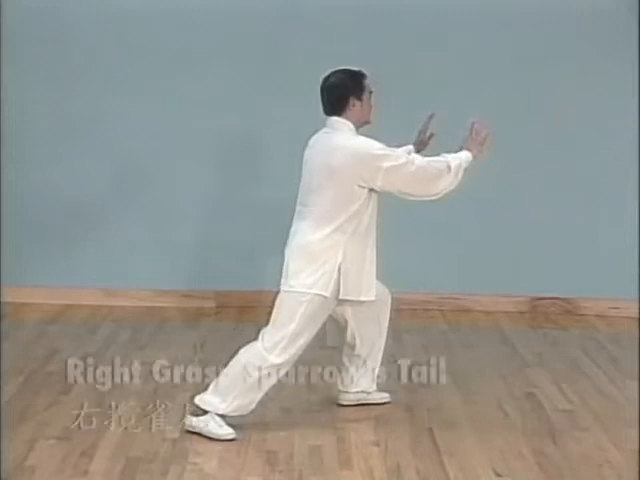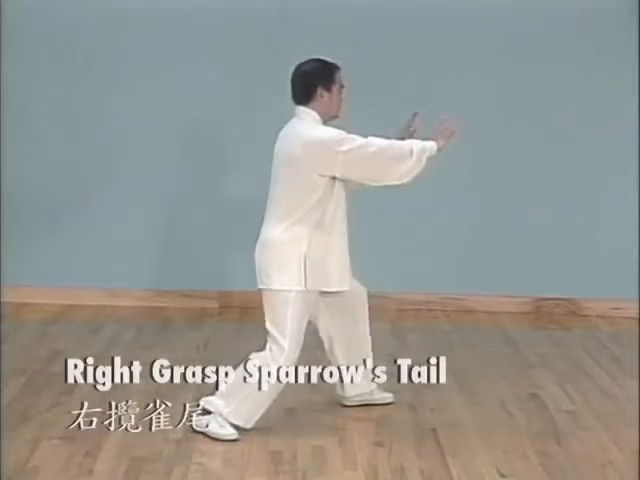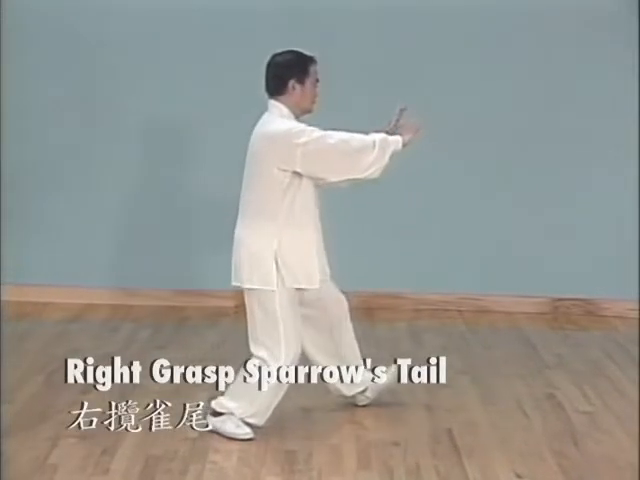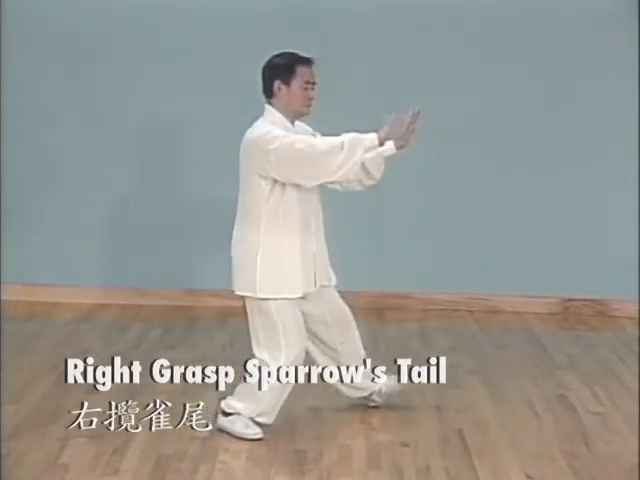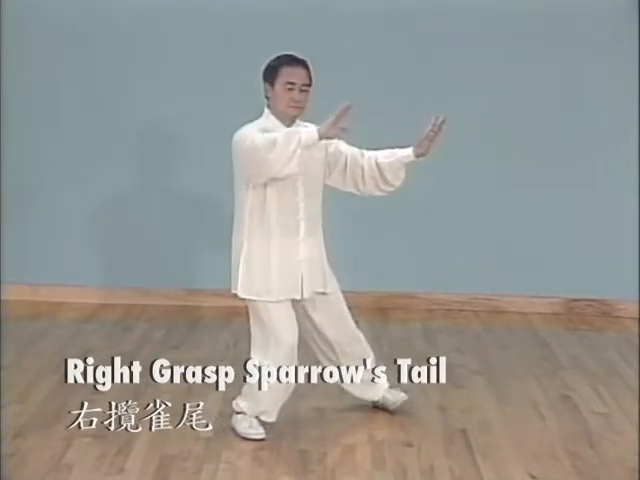
dt=0.7s
person 1, frame 1
left shoulder: (323, 142)
right shoulder: (357, 151)
right elbow: (426, 178)
left wrist: (413, 148)
right wrist: (467, 154)
left hip: (327, 259)
right hip: (317, 266)
left knee: (375, 303)
right knee: (278, 345)
left ankle: (356, 386)
right ankle: (210, 410)
person 1, frame 2
left shoulder: (302, 134)
right shoulder: (317, 140)
left elbow: (363, 157)
right elbow: (379, 160)
left wrist: (398, 143)
right wrist: (432, 145)
left hip: (307, 255)
right hip: (291, 259)
left knee: (351, 303)
right knee: (283, 350)
left ankle: (356, 387)
right ankle: (219, 413)
person 1, frame 3
left shoulder: (284, 132)
right shoulder: (280, 134)
left elbow: (333, 159)
right elbow: (341, 153)
left wrist: (382, 141)
right wrist: (395, 142)
left hip: (291, 256)
right hip: (271, 260)
left knee: (330, 312)
right knee: (280, 350)
left ankle: (358, 386)
right ankle: (228, 411)
person 1, frame 4
left shoulder: (299, 134)
right shoulder: (263, 138)
left elbow: (342, 166)
right elbow: (324, 158)
left wrist: (393, 146)
right wrist: (375, 139)
left hip: (301, 259)
right hip: (269, 263)
left knee: (333, 323)
right knee: (284, 349)
left ankle: (365, 386)
right ankle: (237, 411)
person 1, frame 5
left shoulder: (313, 140)
right shoulder: (249, 138)
left elbow: (361, 168)
right elbow: (272, 154)
left wrist: (413, 153)
right wrist: (318, 133)
left hip: (308, 262)
right hip: (267, 264)
left knee: (339, 331)
right knee: (280, 344)
left ankle: (373, 389)
right ankle: (248, 410)
